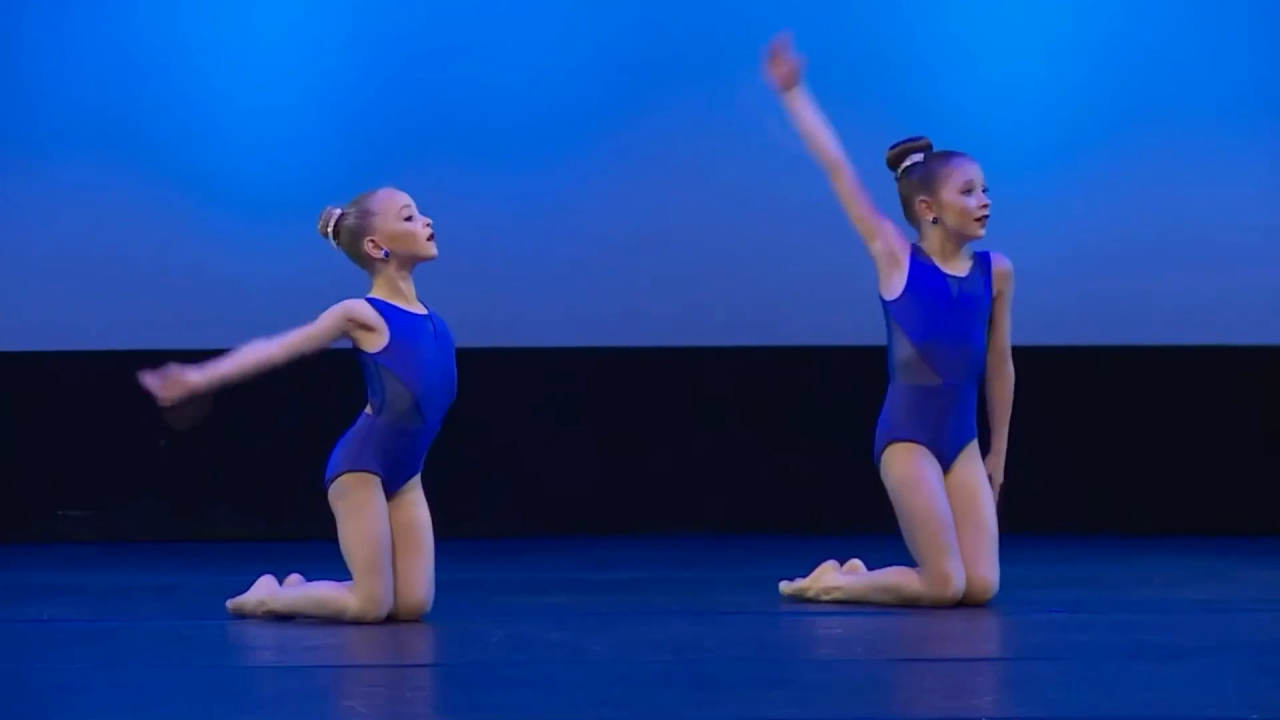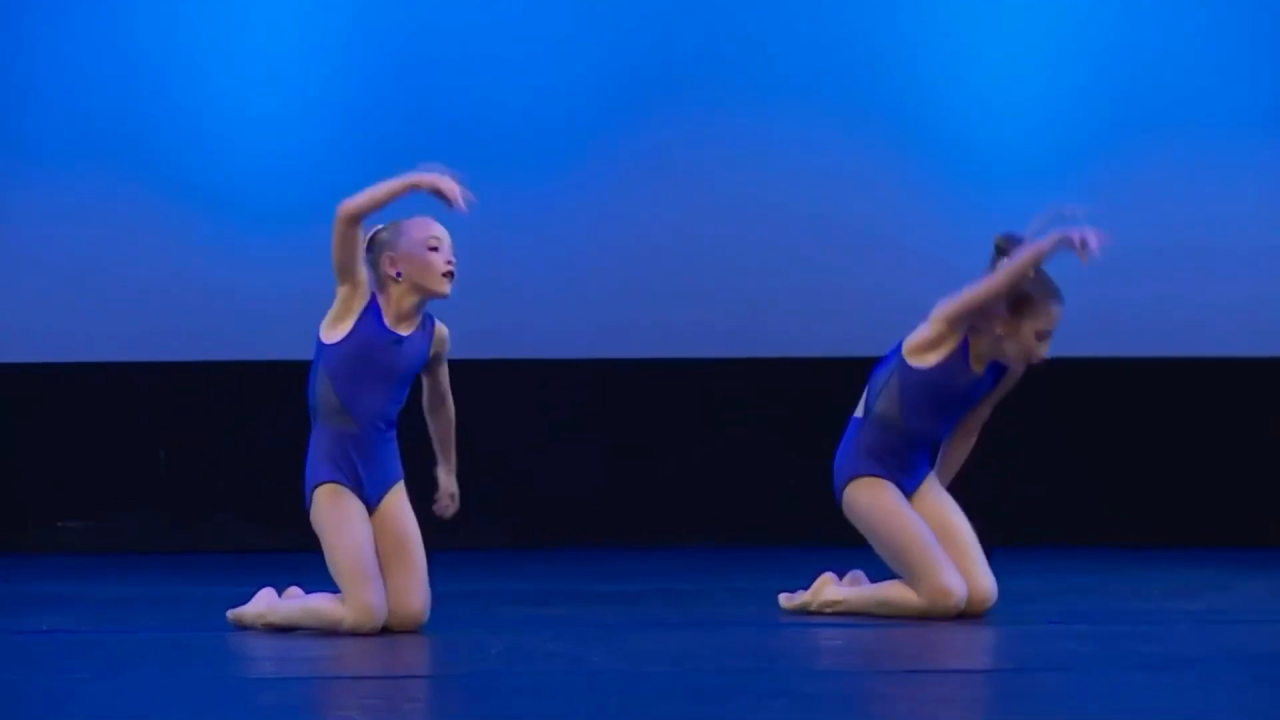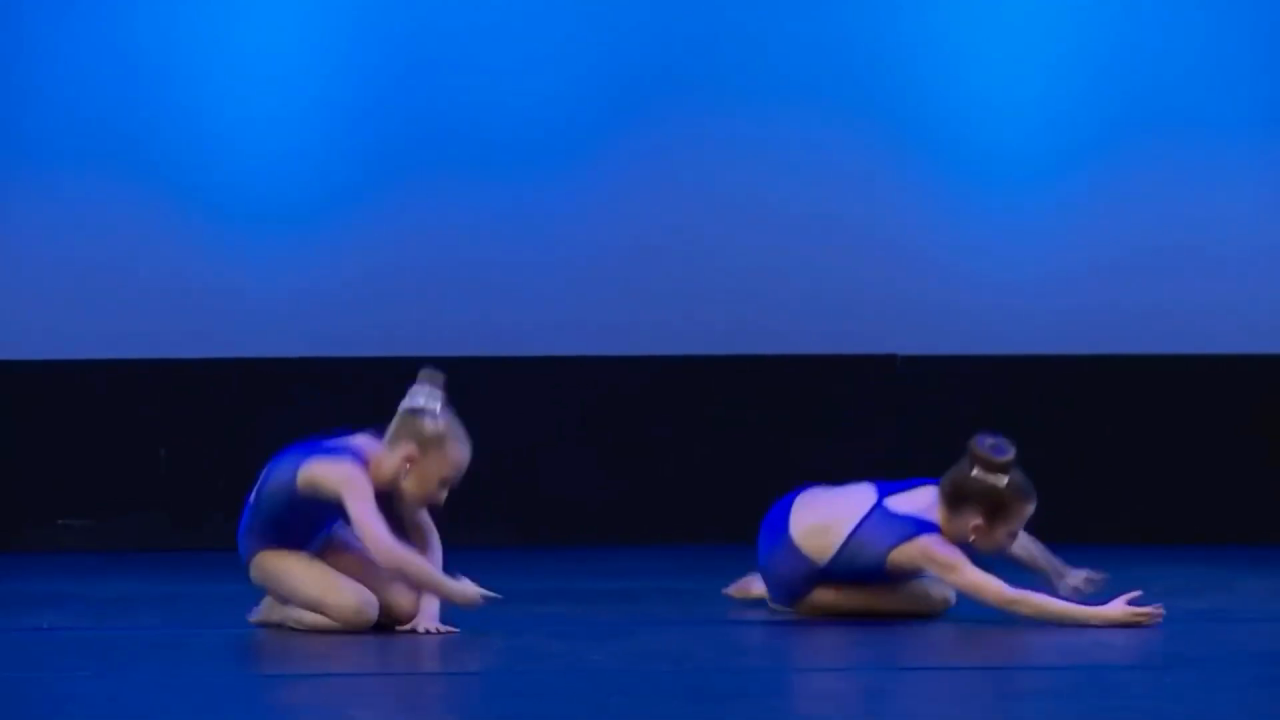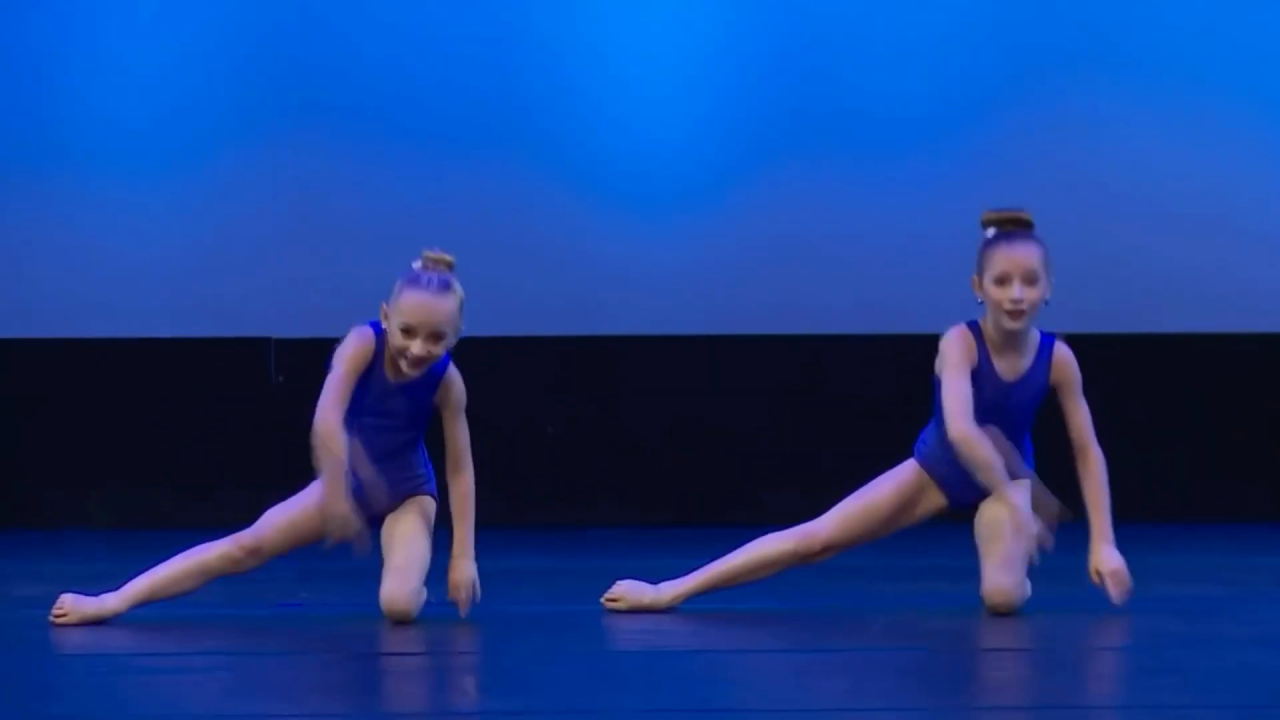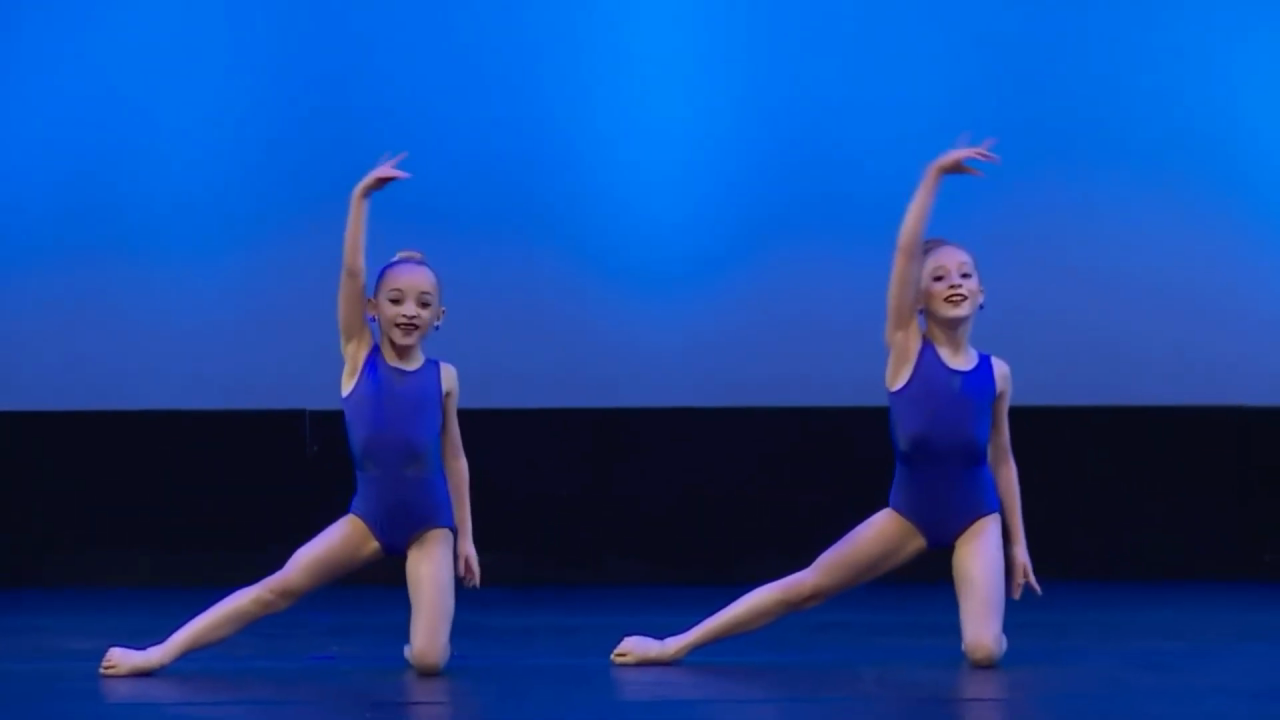
dt=1s
person 1, frame 1
left shoulder: (997, 271)
right shoulder: (896, 256)
left elbow: (1000, 365)
right elbow: (837, 168)
left wrist: (999, 451)
right wrist: (792, 90)
left hip: (963, 440)
right hip: (906, 436)
left knee: (982, 587)
right knee: (946, 587)
left ankle: (857, 576)
right ankle: (830, 583)
person 1, frame 2
left shoulder: (1007, 370)
right shoulder: (947, 328)
right elbow: (1008, 275)
left wrist: (933, 495)
right wrist: (1056, 238)
left hip: (914, 473)
right hip: (864, 468)
left knee: (981, 595)
right knee: (947, 596)
left ankle: (859, 588)
right ankle: (830, 596)
person 1, frame 3
left shoulder: (941, 495)
right shoulder: (929, 547)
left elbow: (1014, 535)
right elbow: (1011, 599)
left wrist: (1062, 573)
right wrist: (1099, 615)
left hip: (793, 512)
right hip: (791, 572)
right knee: (936, 598)
person 1, frame 4
left shoulder: (1057, 357)
right shoulder: (959, 341)
left elbow: (1088, 452)
right elbow: (961, 430)
left wrist: (1103, 542)
right wrist: (1019, 505)
left hip: (1007, 477)
right hip: (937, 467)
left knee: (1003, 595)
right knee: (816, 537)
left ankle: (1015, 575)
right ankle: (671, 590)
person 1, frame 5
left shoulder: (996, 372)
right shoulder: (905, 349)
left elbow: (1002, 459)
right elbow: (905, 252)
left wrist: (1018, 542)
right wrist: (932, 176)
left hip: (977, 517)
right hip: (908, 513)
left knee: (985, 651)
right knee: (806, 586)
left ankle: (984, 625)
right ankle: (675, 645)
person 2, frame 1
left shoulder: (424, 316)
right shoulder: (363, 313)
right elbow: (277, 346)
right wrist: (202, 377)
left hip: (405, 473)
right hip: (362, 466)
left knee: (414, 605)
right knee: (372, 606)
left ankle: (300, 589)
right ankle: (268, 596)
person 2, frame 2
left shoulder: (434, 335)
right shoulder: (354, 300)
left elbow: (439, 404)
right elbow: (347, 215)
left wrist: (447, 468)
right wrist: (420, 179)
left hip: (385, 472)
right hip: (333, 471)
left knee: (411, 615)
right knee: (366, 617)
left ankle: (299, 602)
right ankle: (267, 609)
person 2, frame 3
right shoulder: (351, 476)
left elbow: (426, 539)
right elbow: (388, 555)
left wrist: (428, 604)
right wrist: (452, 590)
left hip: (316, 531)
right hip: (268, 546)
left knee: (404, 609)
right knee: (361, 612)
left ankle: (298, 599)
right ankle: (280, 610)
person 2, frame 4
left shoulder: (446, 379)
right shoulder: (363, 341)
left elbow: (460, 467)
right elbow: (326, 423)
left wrist: (463, 555)
right wrist: (339, 499)
left hip: (408, 492)
right hip: (347, 480)
left knee: (400, 604)
right knee: (246, 546)
left ankle: (412, 584)
right ankle: (114, 600)
person 2, frame 5
left shoulder: (444, 376)
right shoulder: (358, 357)
left elbow: (454, 458)
right elbow: (351, 276)
left wrist: (466, 536)
right wrist: (360, 198)
left hip: (431, 525)
right hip: (368, 517)
left knee: (429, 659)
right knee: (279, 587)
left ankle: (422, 636)
right ankle: (160, 653)
